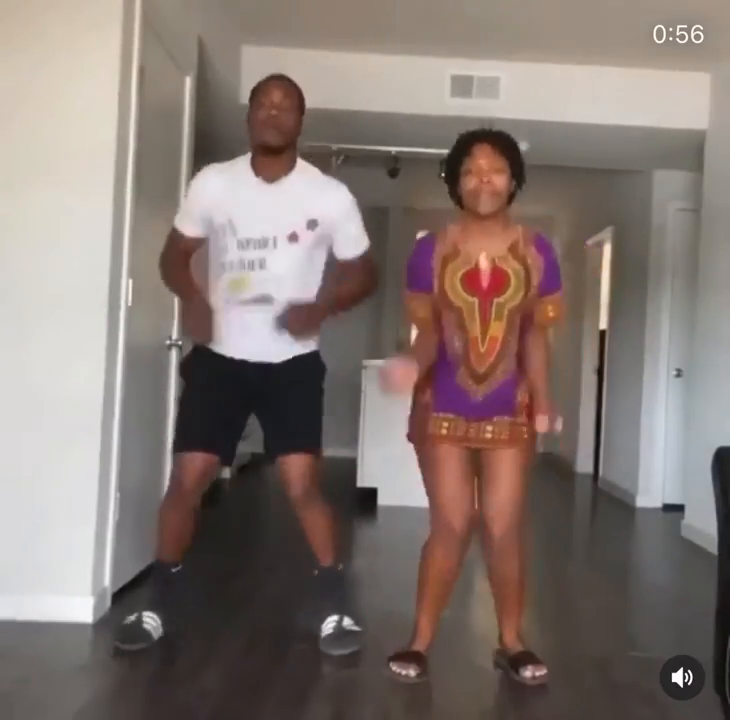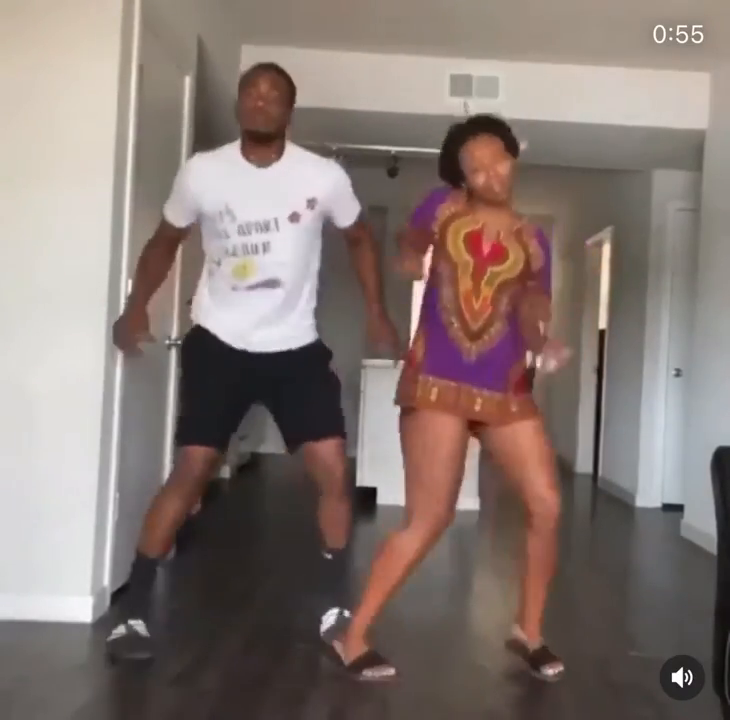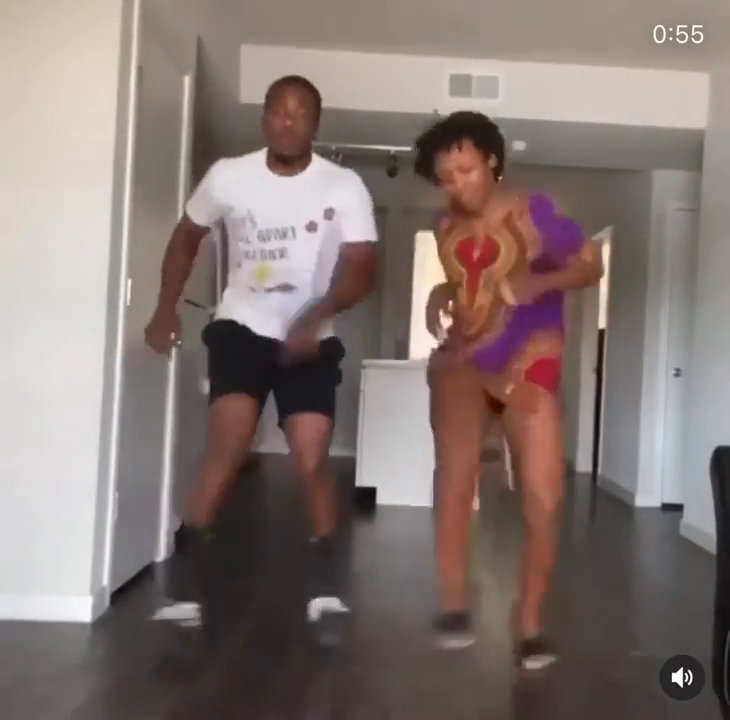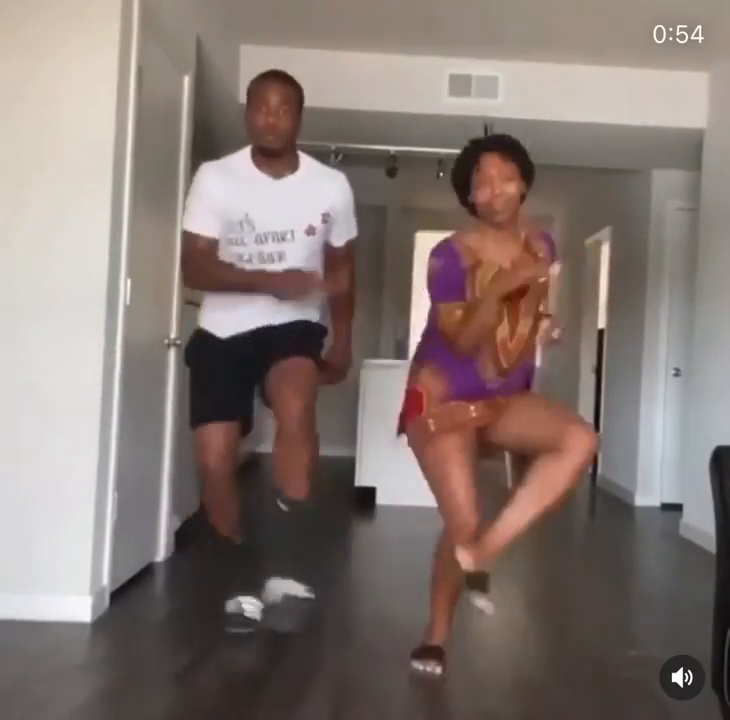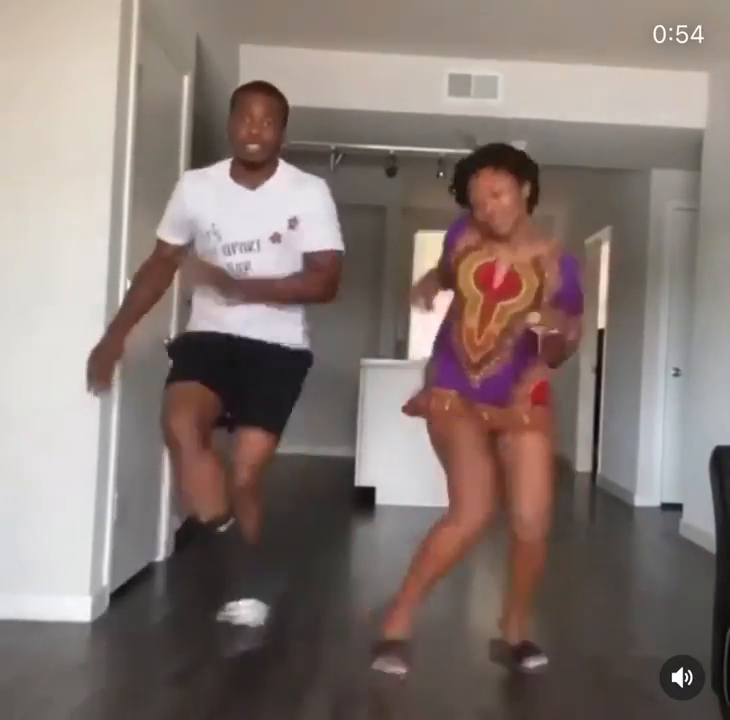
dt=0.4s
person 1, frame 1
left shoulder: (330, 196)
right shoulder: (211, 183)
left elbow: (361, 274)
right elbow: (175, 255)
left wrist: (318, 308)
right wrist: (193, 300)
left hip: (291, 362)
right hip: (219, 356)
left knee: (302, 486)
right knee: (187, 483)
left ankle: (333, 607)
right ankle: (160, 601)
person 1, frame 2
left shoulder: (323, 176)
right shoulder: (201, 172)
left elbow: (360, 240)
right elbow: (164, 240)
left wrist: (376, 312)
right wrist: (136, 305)
left hip: (294, 348)
right hip: (218, 344)
left knee: (332, 472)
right knee: (190, 473)
left ankle: (334, 600)
right ankle: (135, 607)
person 1, frame 3
left shoulder: (344, 187)
right shoulder: (226, 176)
left elbow: (361, 270)
right elbow: (186, 237)
left wrist: (316, 315)
right wrist: (165, 310)
left hip: (309, 340)
right hip: (241, 328)
left knee: (312, 458)
right knee: (227, 442)
left ankle: (325, 588)
person 1, frame 4
left shoulder: (332, 187)
right shoulder: (214, 179)
left elbow: (340, 266)
right elbow: (196, 266)
left wrist: (342, 339)
right wrist: (275, 281)
left hip: (293, 327)
right hip: (223, 334)
left knee: (293, 402)
right knee: (214, 462)
left ankle: (285, 566)
right ankle: (243, 580)
person 1, frame 5
left shoulder: (310, 192)
right shoulder: (193, 187)
left elbow: (325, 282)
right elbow: (160, 264)
left wrist: (240, 284)
right wrist: (115, 335)
left hip: (277, 347)
right hip: (209, 338)
left knee: (249, 471)
right knee: (181, 423)
left ankle: (247, 588)
right ankle: (240, 575)
person 2, frame 1
left shoulder: (537, 253)
right shoulder: (431, 251)
left elbow: (537, 333)
right elbow: (426, 334)
left wrist: (544, 399)
right wrist: (411, 366)
left hip: (508, 411)
right hip: (443, 408)
left knee: (503, 535)
right knee: (451, 527)
left ankle: (511, 642)
right ankle: (420, 641)
person 2, frame 2
left shoulder: (534, 243)
right shoulder: (441, 208)
left elbow: (532, 317)
right elbow: (411, 246)
left wrist: (544, 344)
right wrist: (411, 263)
left hip: (506, 388)
right hip: (436, 382)
left knee: (546, 507)
right knee: (429, 517)
left ankle: (529, 633)
right ankle: (351, 635)
person 2, frame 3
left shoulder: (535, 214)
right shoulder: (449, 228)
left elbow: (589, 269)
left wrist: (537, 283)
right wrist: (442, 296)
left hip: (529, 367)
right hip: (463, 362)
left knee: (542, 503)
right knee: (455, 466)
left ankle: (529, 626)
right ankle: (454, 598)
person 2, frame 4
left shoulder: (541, 246)
right shoulder: (452, 256)
right elbow: (461, 337)
left wrist: (542, 322)
right wrist: (506, 288)
left hip: (507, 396)
right hip: (442, 399)
left knee: (580, 441)
right knee: (461, 523)
left ankle: (481, 552)
right ankle: (435, 636)
person 2, frame 5
left shoulder: (558, 264)
right shoulder: (466, 236)
left elbow: (558, 354)
left wrist: (550, 332)
right wrist: (430, 282)
left hip: (521, 397)
right hip: (455, 392)
left knee: (531, 528)
right knee: (473, 511)
left ankle: (517, 630)
right ankle: (397, 623)
